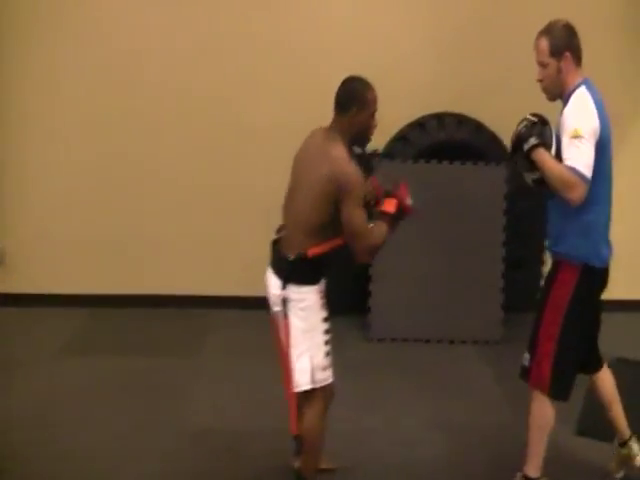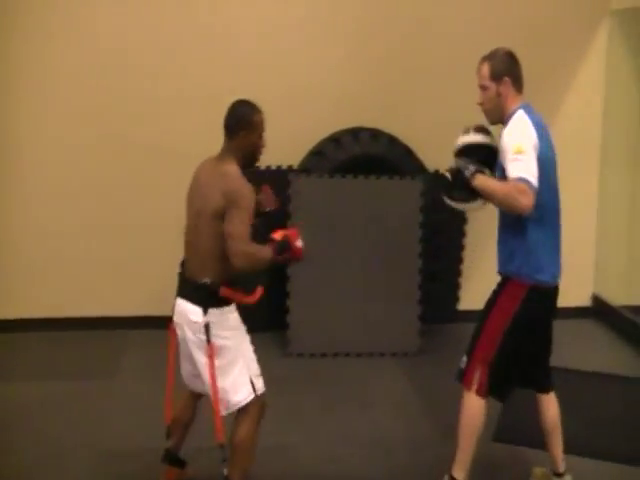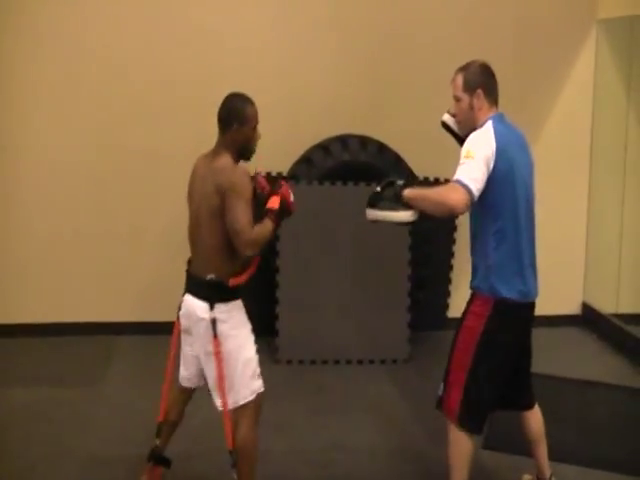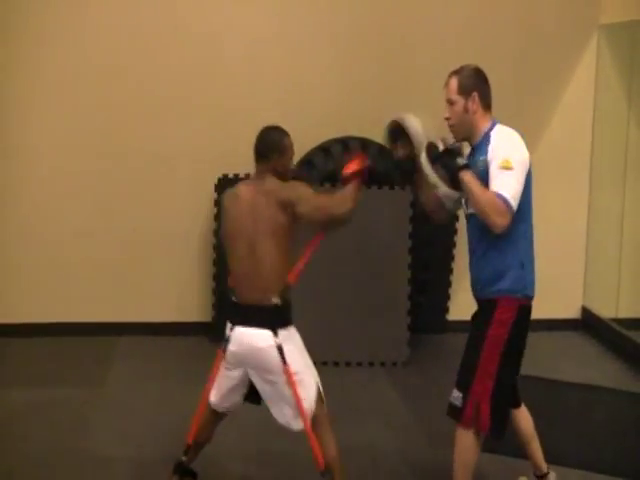
dt=0.4s
person 1, frame 1
left shoulder: (579, 108)
right shoulder: (584, 101)
left elbow: (575, 188)
left wrist: (534, 147)
right wrist: (541, 154)
left hip: (575, 258)
right hip: (589, 255)
left knee: (541, 370)
right knee: (586, 354)
person 1, frame 2
left shoulder: (519, 128)
right shoulder: (529, 125)
left elbow: (523, 200)
left wrist: (474, 177)
right wrist: (489, 171)
left hip: (524, 277)
right hip: (545, 275)
left knee: (477, 376)
right knee: (540, 379)
person 1, frame 3
left shoulder: (483, 139)
right shoulder: (515, 138)
left elbow: (456, 200)
left wrist: (405, 193)
left hip: (495, 293)
right hip: (522, 291)
left knee: (458, 401)
right knee: (520, 394)
person 1, frame 4
left shoulder: (506, 143)
right shoulder: (475, 152)
left elbow: (499, 218)
right elbow: (440, 209)
left wrist: (461, 170)
right wrist: (419, 173)
left hip: (506, 294)
right hip: (495, 292)
left knee: (469, 407)
right knee: (504, 393)
person 2, frame 1
left shoulder: (317, 139)
right shoulder: (345, 170)
right elbow: (363, 250)
left wrist: (365, 205)
right wrist: (392, 213)
left hip: (285, 269)
right hip: (299, 285)
left knee: (306, 377)
right knee: (318, 390)
person 2, frame 2
left shoulder: (206, 168)
right shoulder: (237, 187)
right elbow: (240, 259)
left wrist: (252, 214)
right wrist: (279, 248)
left hip: (187, 299)
right hip: (213, 309)
left knee: (194, 389)
right knee: (250, 406)
person 2, frame 3
left shoulder: (204, 163)
right shoulder: (231, 174)
right elbow: (247, 245)
left wrist: (254, 192)
right wrist: (274, 211)
left hip: (193, 296)
right hip: (220, 305)
left knee: (185, 385)
right knee: (247, 406)
person 2, frame 4
left shoulder: (231, 197)
right shoulder: (287, 194)
right elbow: (340, 210)
left hip: (239, 327)
right hip: (274, 332)
left knee: (216, 406)
right knee: (319, 419)
